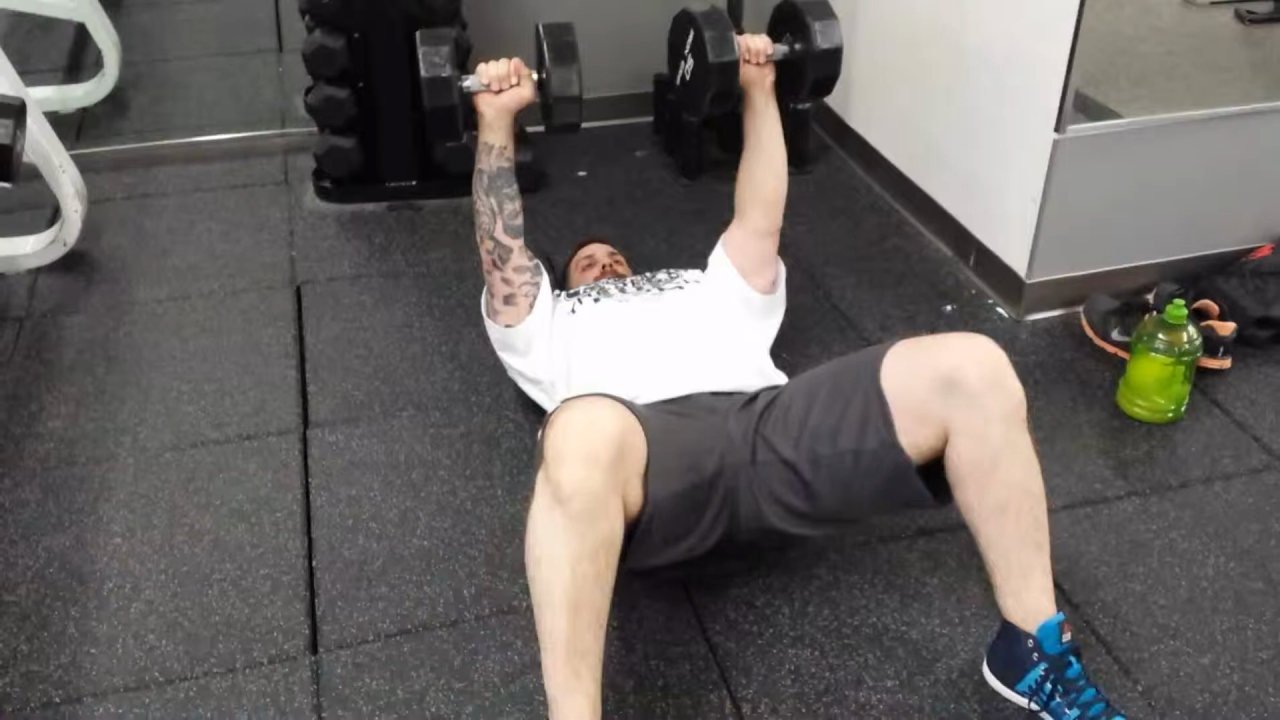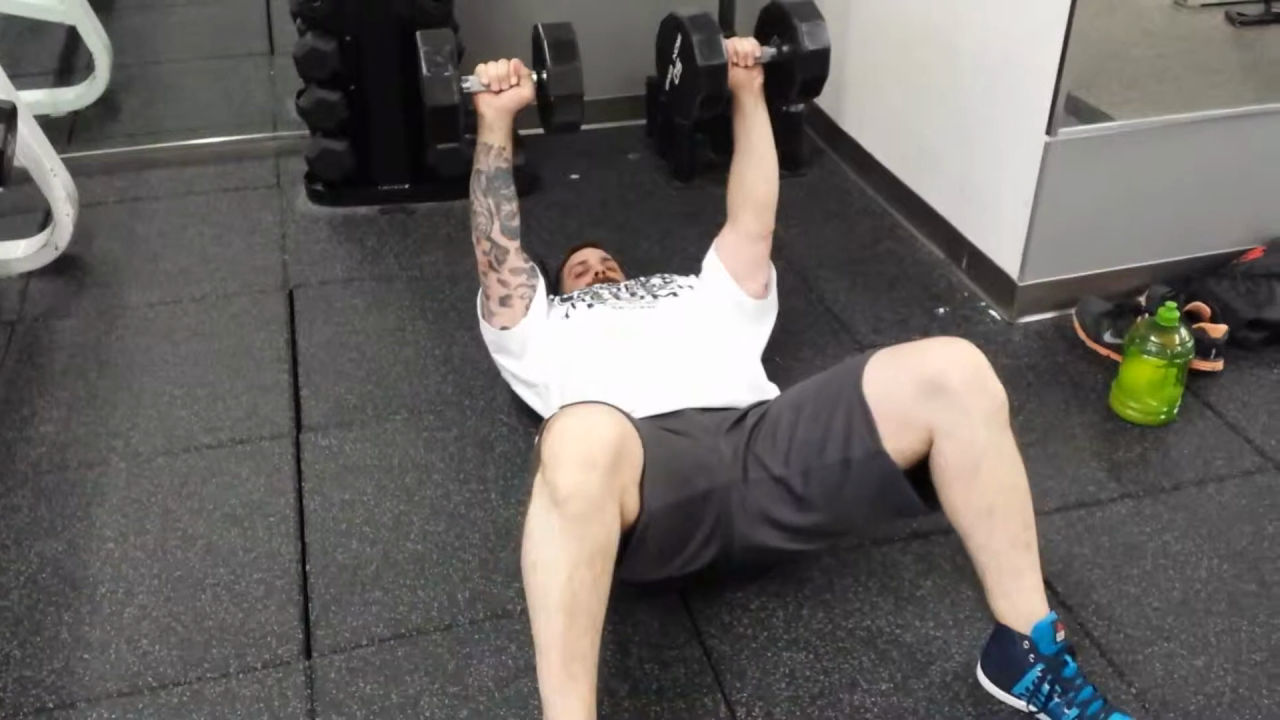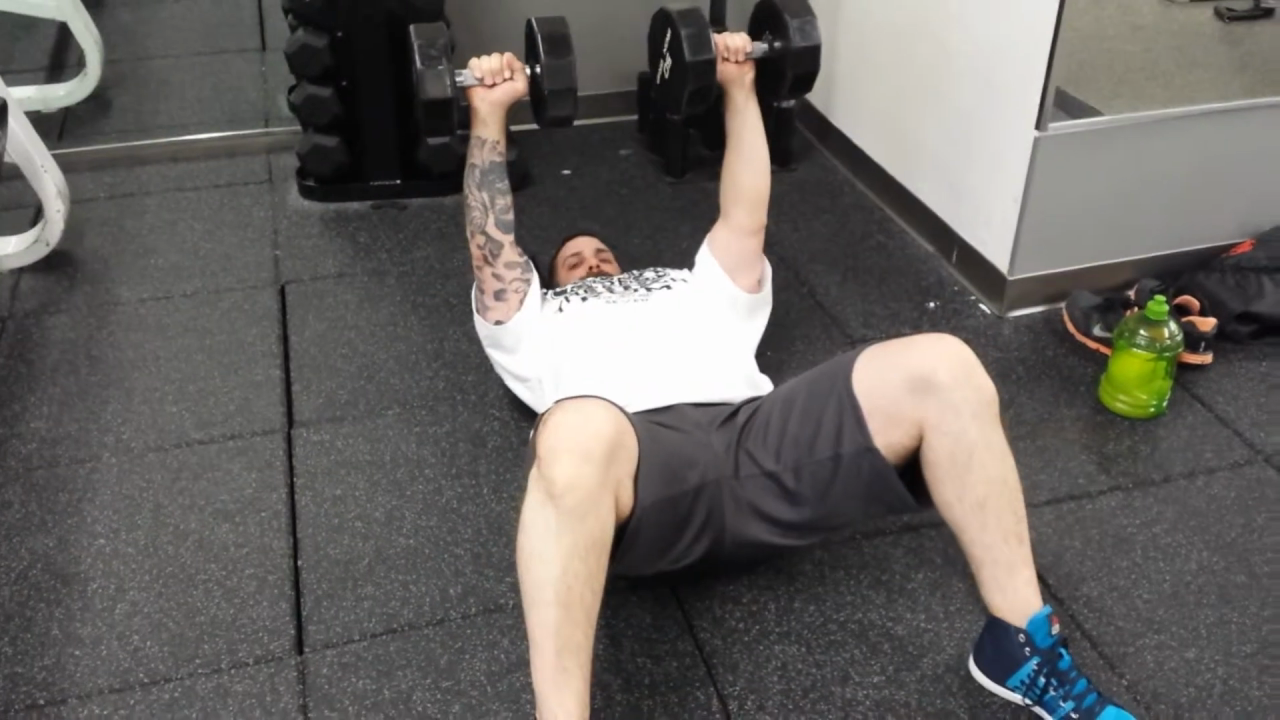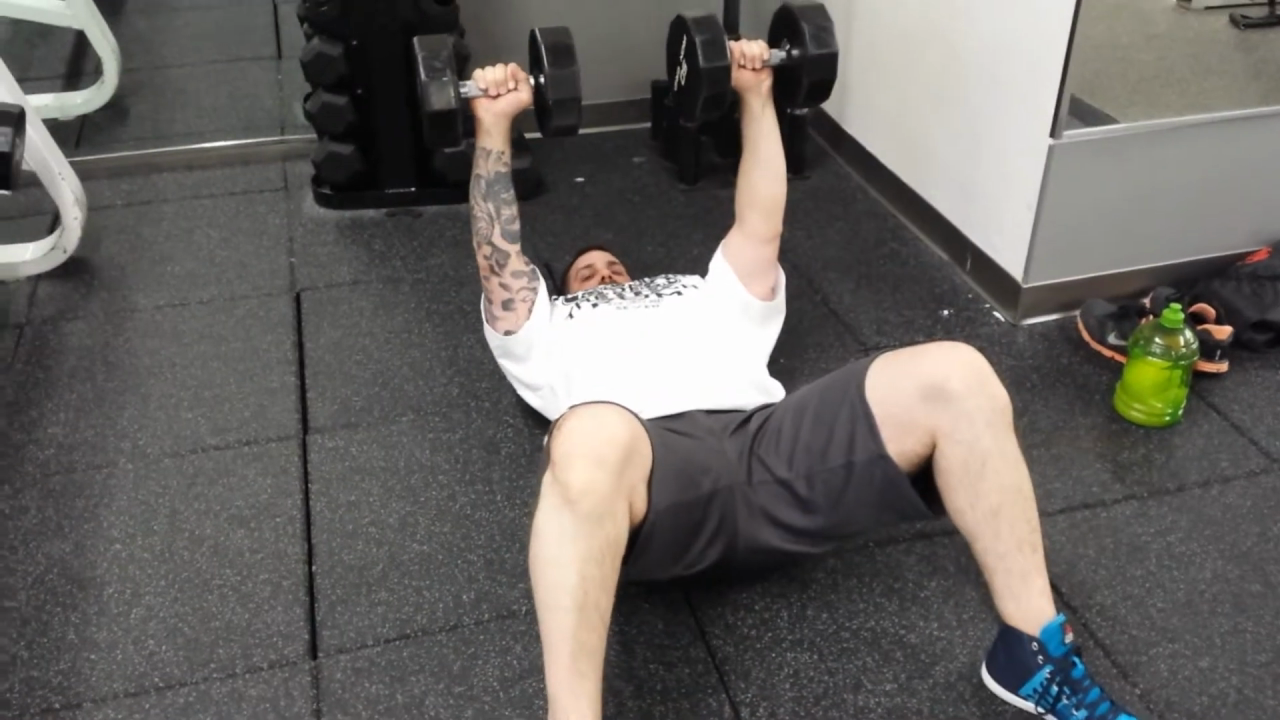
dt=0.3s
person 1, frame 1
left shoulder: (710, 294)
right shoulder: (550, 324)
left elbow: (760, 221)
right elbow: (501, 251)
left wrist: (758, 89)
right wrist: (496, 117)
left hip: (771, 425)
right hip: (650, 446)
left knee: (971, 369)
right knee: (584, 436)
left ankle: (1034, 645)
person 1, frame 2
left shoulder: (703, 298)
right shoulder: (546, 327)
left elbow: (751, 226)
right elbow: (497, 254)
left wrist: (747, 95)
right wrist: (495, 119)
left hip: (765, 442)
right hip: (642, 465)
left knee: (952, 372)
right knee: (582, 441)
left ankle: (1028, 648)
person 1, frame 3
left shoulder: (694, 292)
right shoulder: (539, 321)
left elbow: (744, 220)
right elbow: (492, 248)
left wrist: (739, 88)
right wrist: (488, 113)
left hip: (755, 437)
right hip: (637, 455)
left knee: (942, 368)
right knee: (577, 434)
left ankle: (1021, 640)
person 1, frame 4
left shoulder: (708, 298)
right shoulder: (551, 330)
left elbow: (760, 229)
right elbow: (499, 259)
left wrist: (755, 98)
right wrist: (493, 125)
left hip: (770, 444)
right hip: (647, 465)
left knee: (955, 377)
right knee: (592, 440)
left ankle: (1034, 649)
